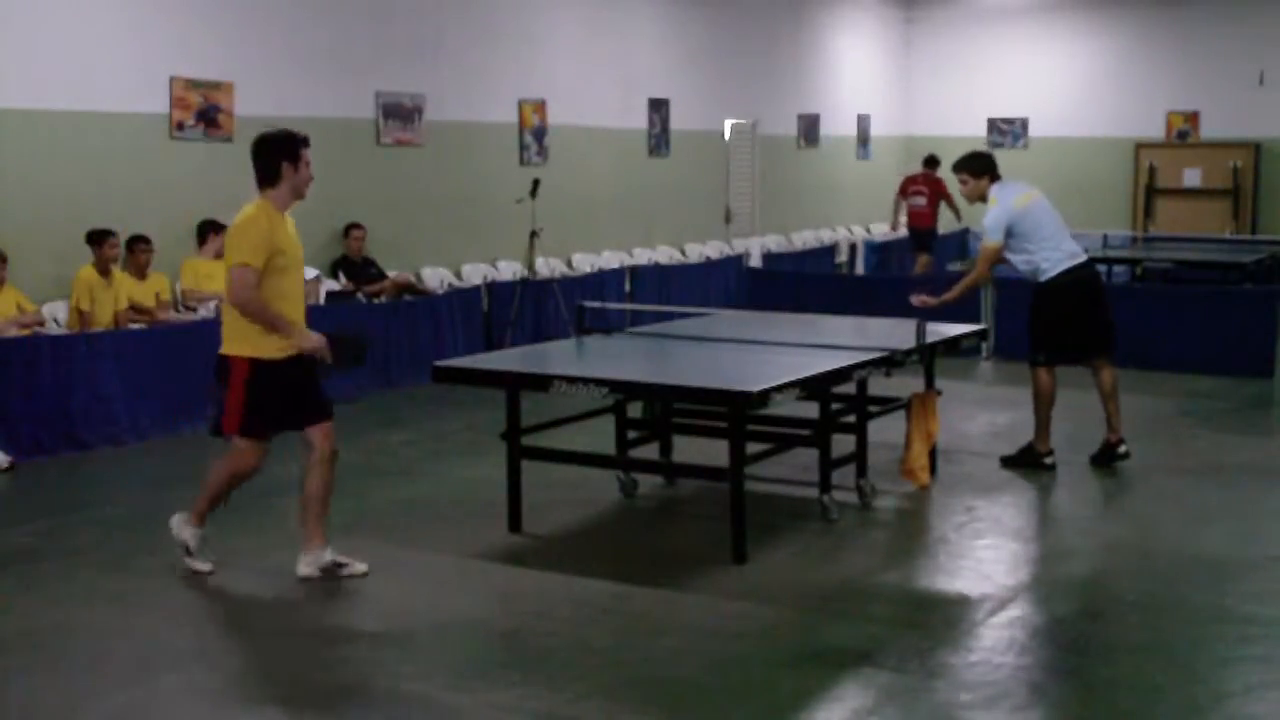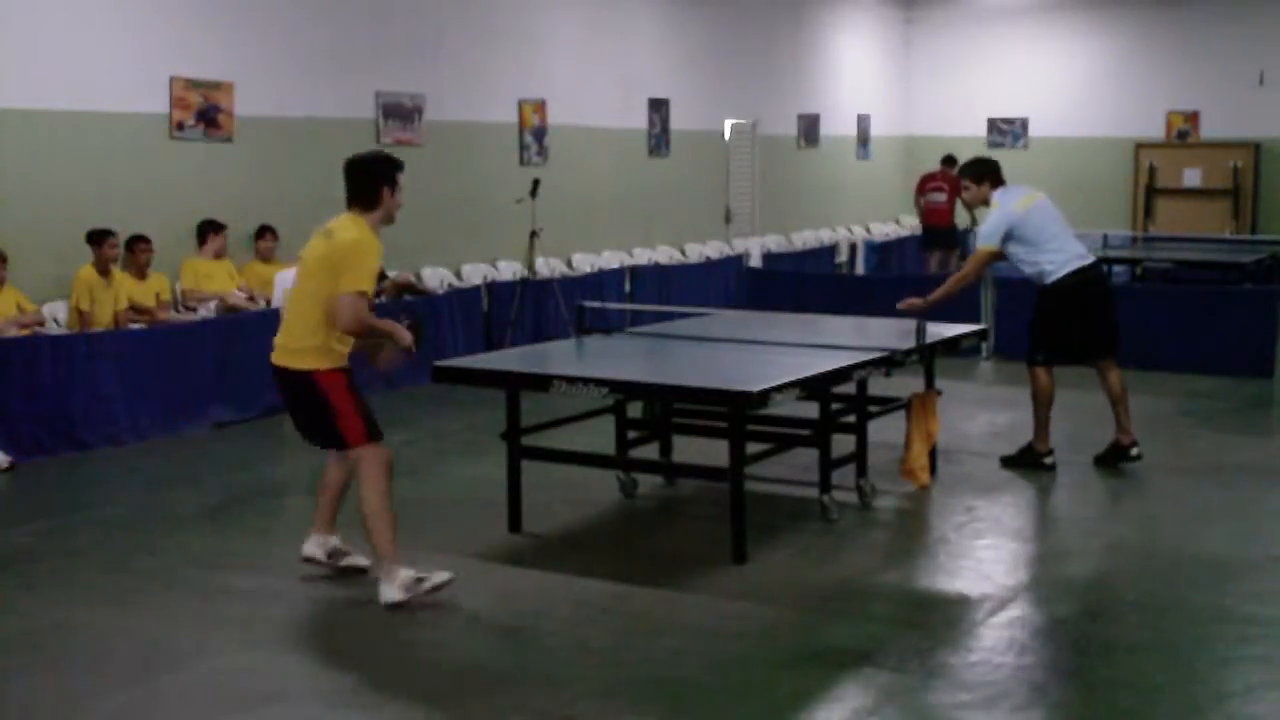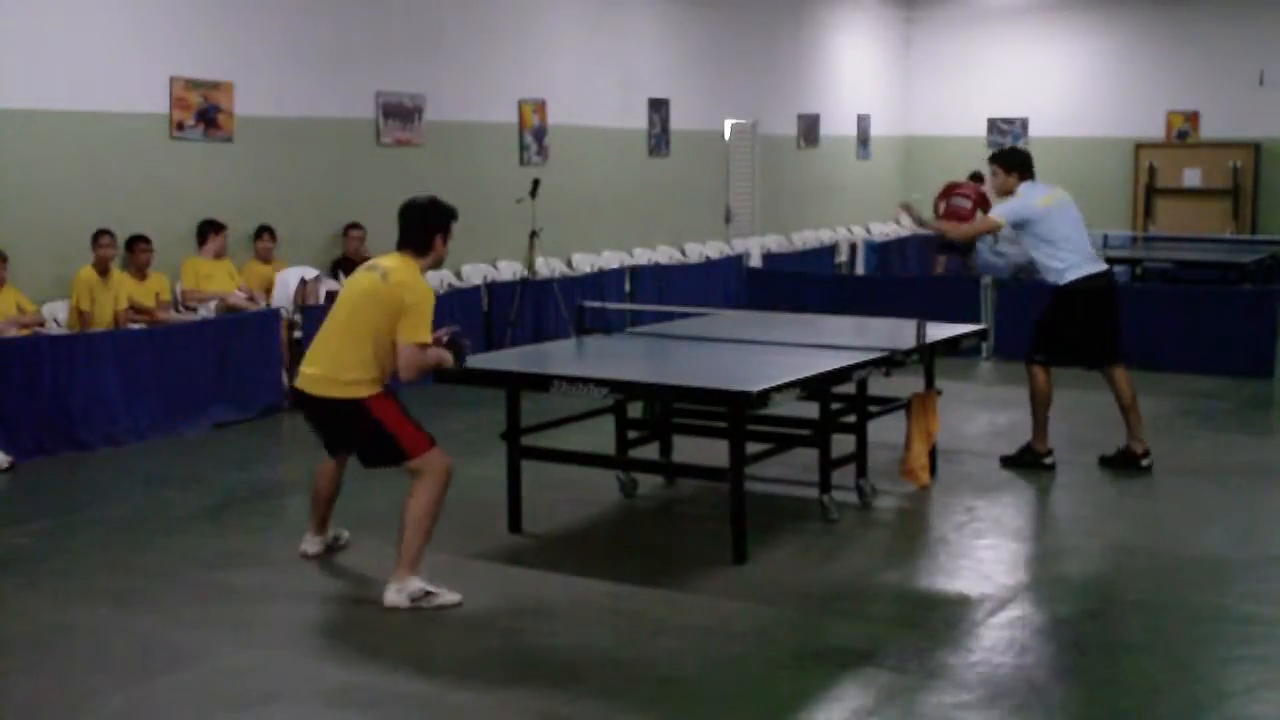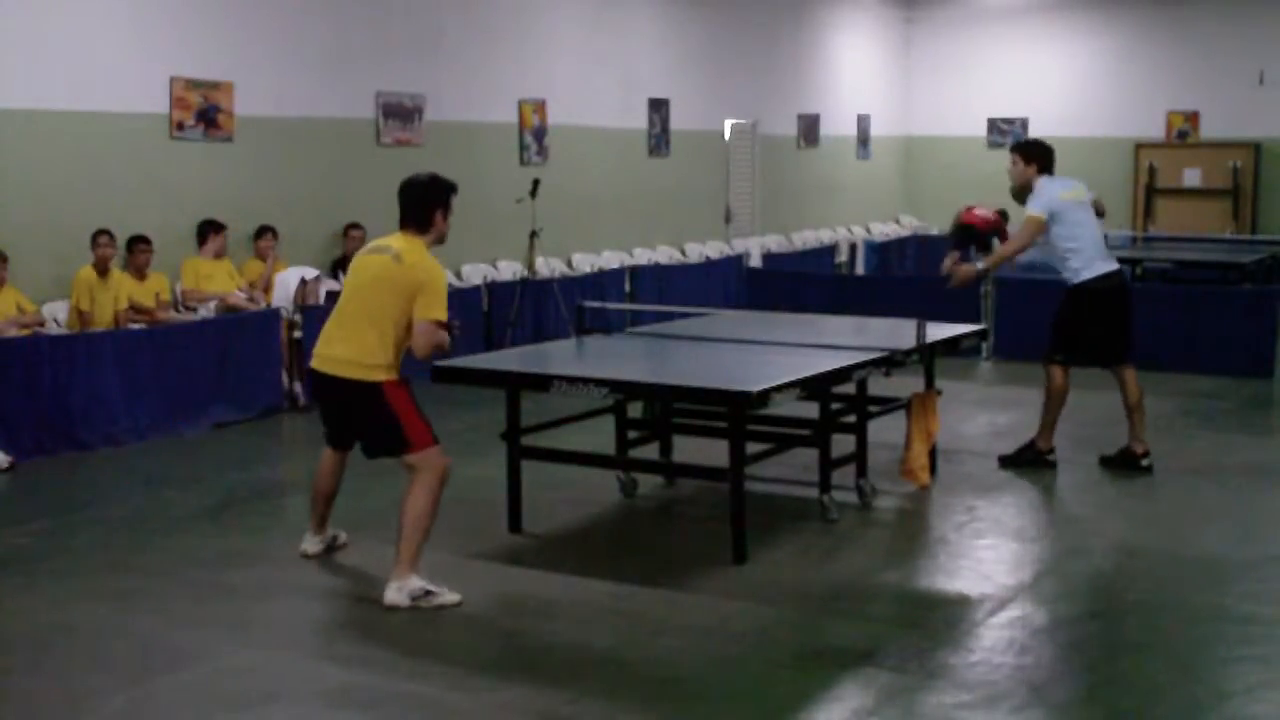
dt=0.3s
person 1, frame 1
left shoulder: (283, 220)
right shoulder: (253, 222)
right elbow: (242, 295)
right wrist: (297, 334)
left hip: (288, 357)
right hip: (252, 359)
left knee: (324, 445)
right knee: (247, 456)
left ankle: (314, 553)
right ankle: (190, 524)
person 1, frame 2
left shoulder: (333, 230)
right shoulder: (363, 243)
right elbow: (346, 316)
left wrist: (376, 333)
right wrist: (393, 332)
left hip: (292, 358)
right hip: (313, 364)
left knee: (349, 446)
right knee: (375, 460)
left ankle: (322, 540)
right ankle: (394, 576)
person 1, frame 3
left shoulder: (373, 268)
right shoulder: (416, 289)
right elbow: (407, 369)
left wrist: (422, 341)
right wrist: (438, 356)
left hip: (310, 384)
right hip: (349, 392)
left knee: (339, 449)
right knee: (435, 468)
left ankle: (317, 536)
right ankle: (403, 582)
person 1, frame 4
left shoulder: (370, 250)
right shoulder: (428, 270)
right elbow: (422, 346)
left wrist: (426, 328)
right wrist: (443, 338)
left hip: (325, 367)
right hip: (370, 377)
left knee: (336, 448)
right knee: (431, 467)
left ankle: (317, 535)
right ankle: (403, 581)
person 2, frame 1
left shoulder: (998, 212)
right shoulder: (1020, 190)
left elbow: (980, 275)
left wrist: (940, 300)
right wrist: (993, 257)
left hip: (1058, 285)
right hip: (1083, 274)
left knee: (1042, 364)
right knee: (1098, 359)
left ankle: (1041, 449)
right ankle: (1115, 439)
person 2, frame 2
left shoulder: (998, 216)
right shoulder: (1026, 194)
left elbow: (969, 274)
left wrist: (926, 301)
right wrist: (993, 255)
left hip: (1064, 287)
right hip: (1091, 275)
left knee: (1040, 363)
right knee: (1104, 360)
left ankle: (1041, 449)
right ankle: (1125, 439)
person 2, frame 3
left shoulder: (1019, 205)
right shoulder: (1056, 194)
left elbow: (964, 232)
left wrist: (923, 221)
right wrist: (1035, 264)
left hip: (1074, 290)
right hip: (1101, 281)
left knee: (1038, 362)
right knee: (1112, 365)
left ankle: (1040, 448)
right ankle: (1137, 448)
person 2, frame 4
left shoulder: (1042, 196)
right shoulder: (1071, 185)
left elbow: (1021, 241)
right elbow: (1100, 210)
left wrist: (979, 267)
left hip: (1088, 288)
right hip: (1112, 280)
left knee: (1057, 363)
right knee: (1121, 365)
left ankle: (1042, 447)
right ankle: (1137, 449)
